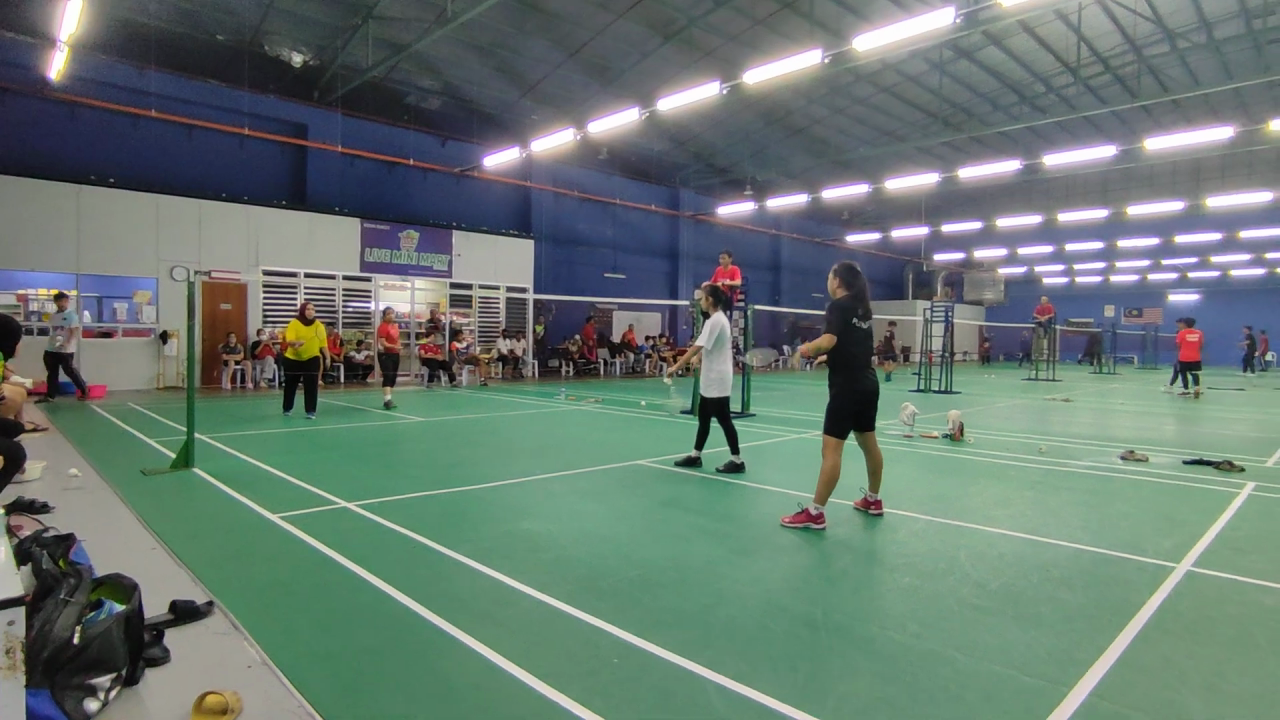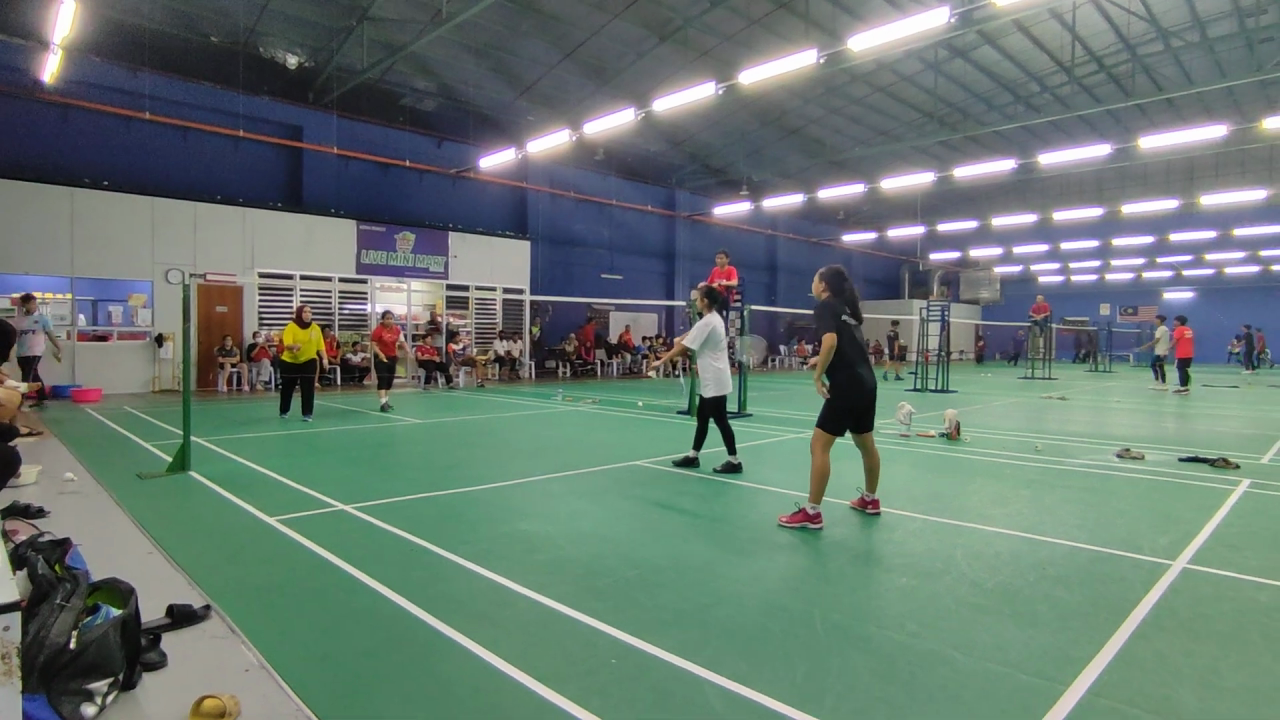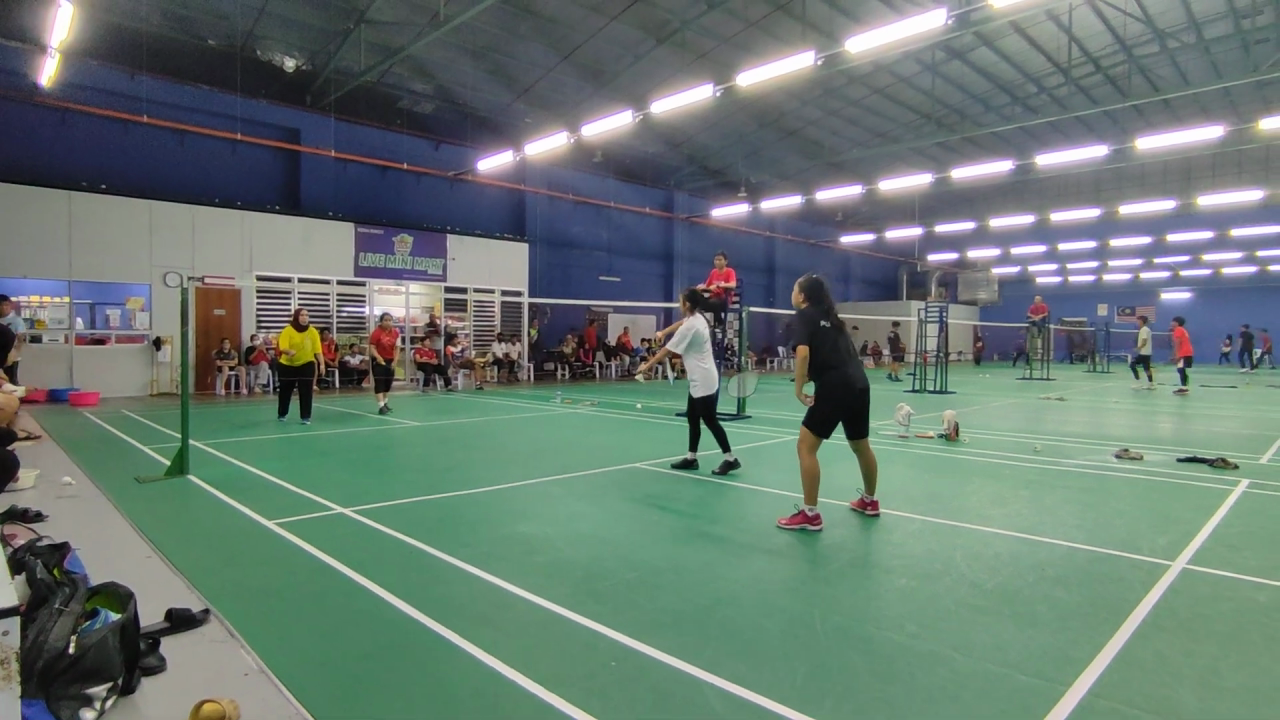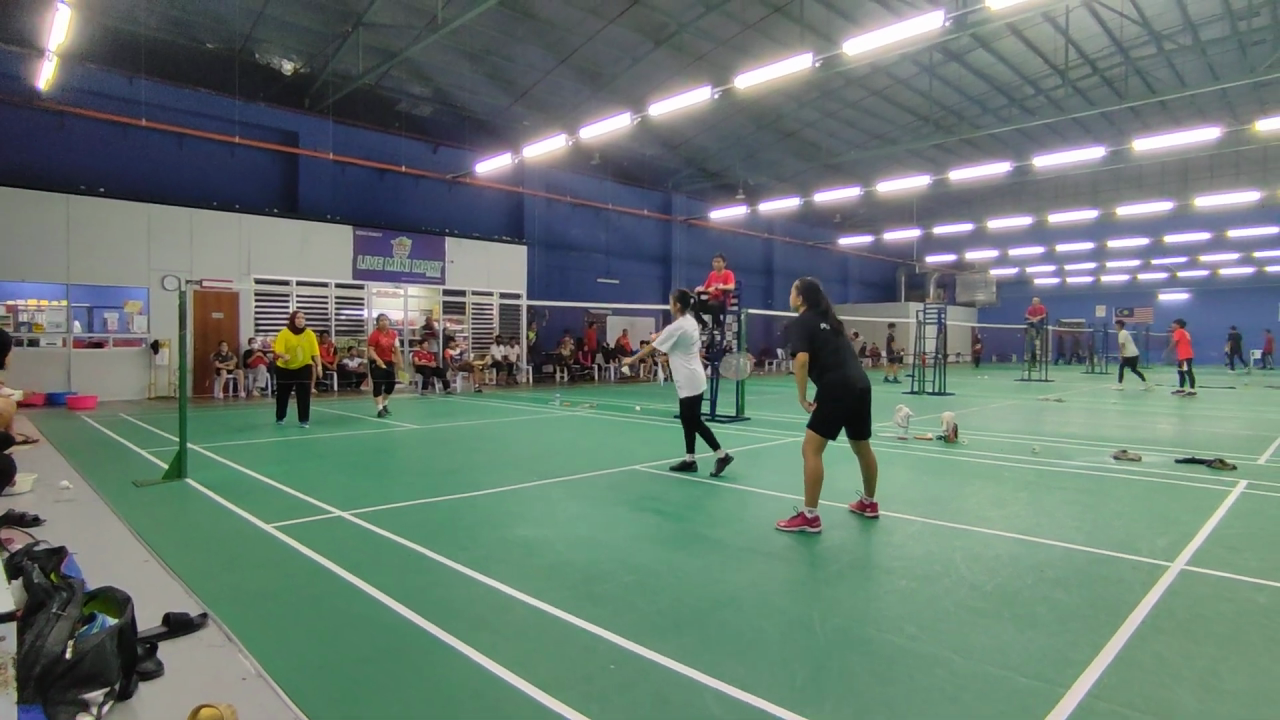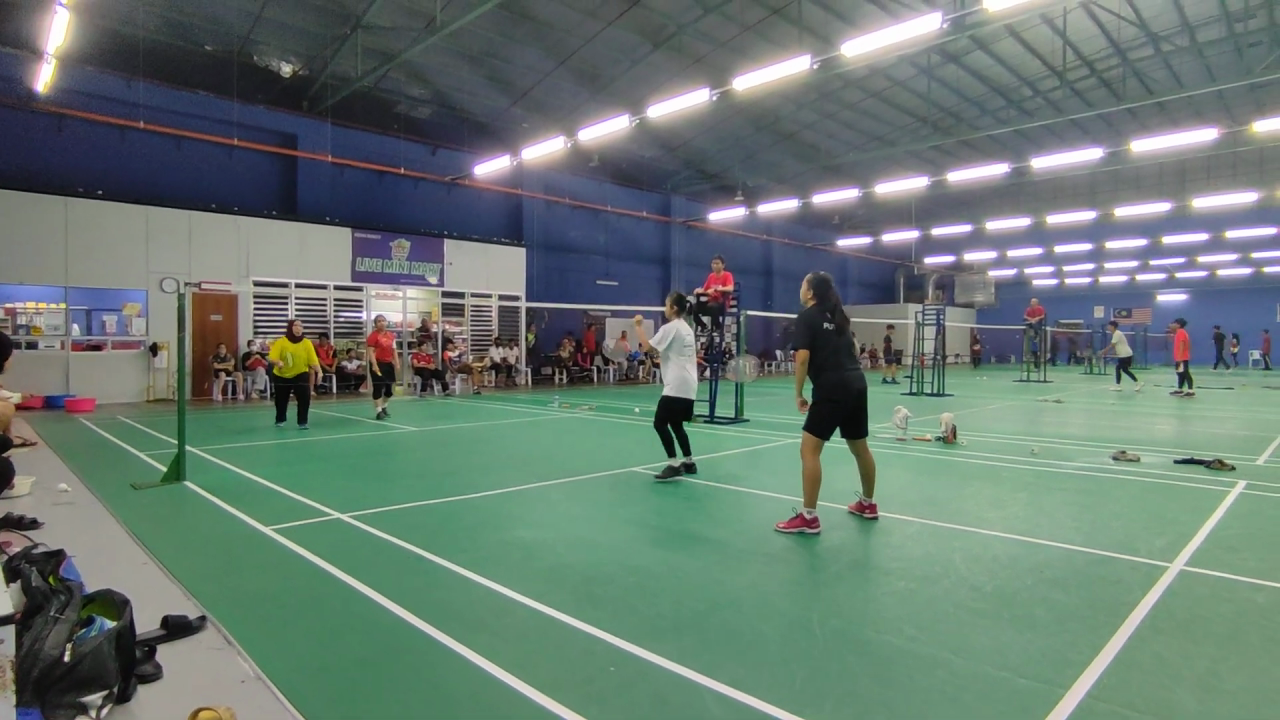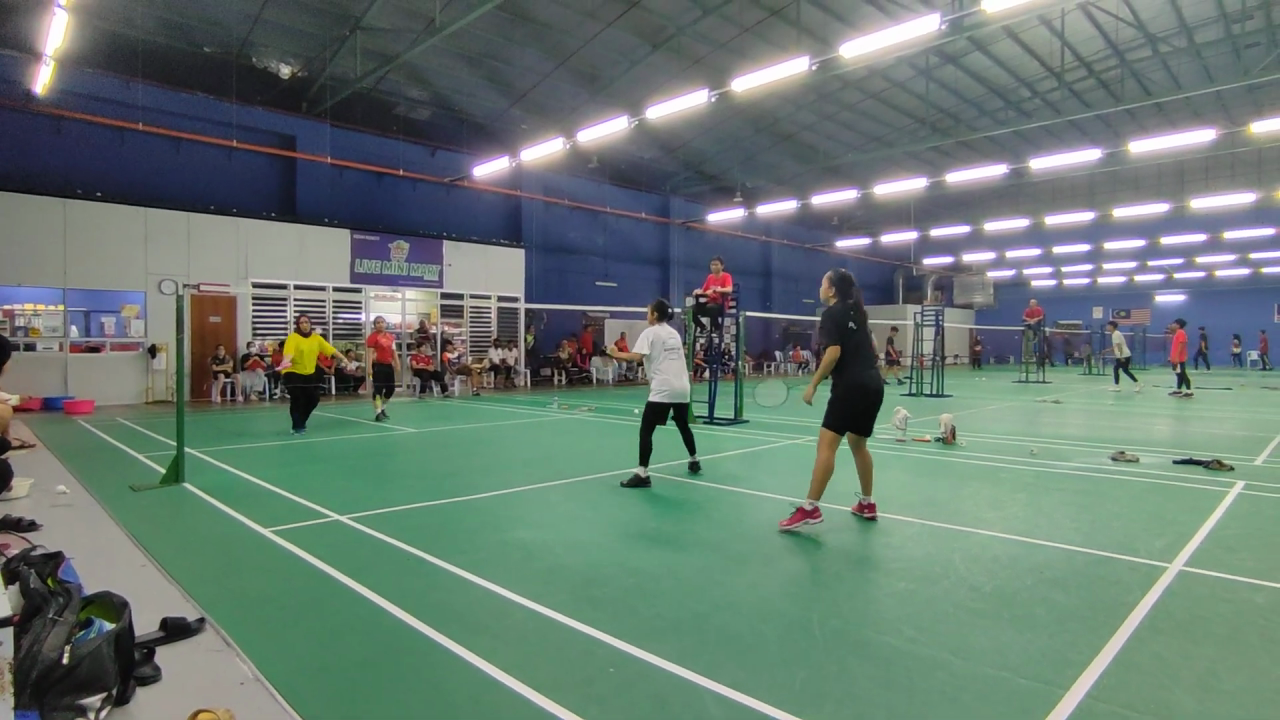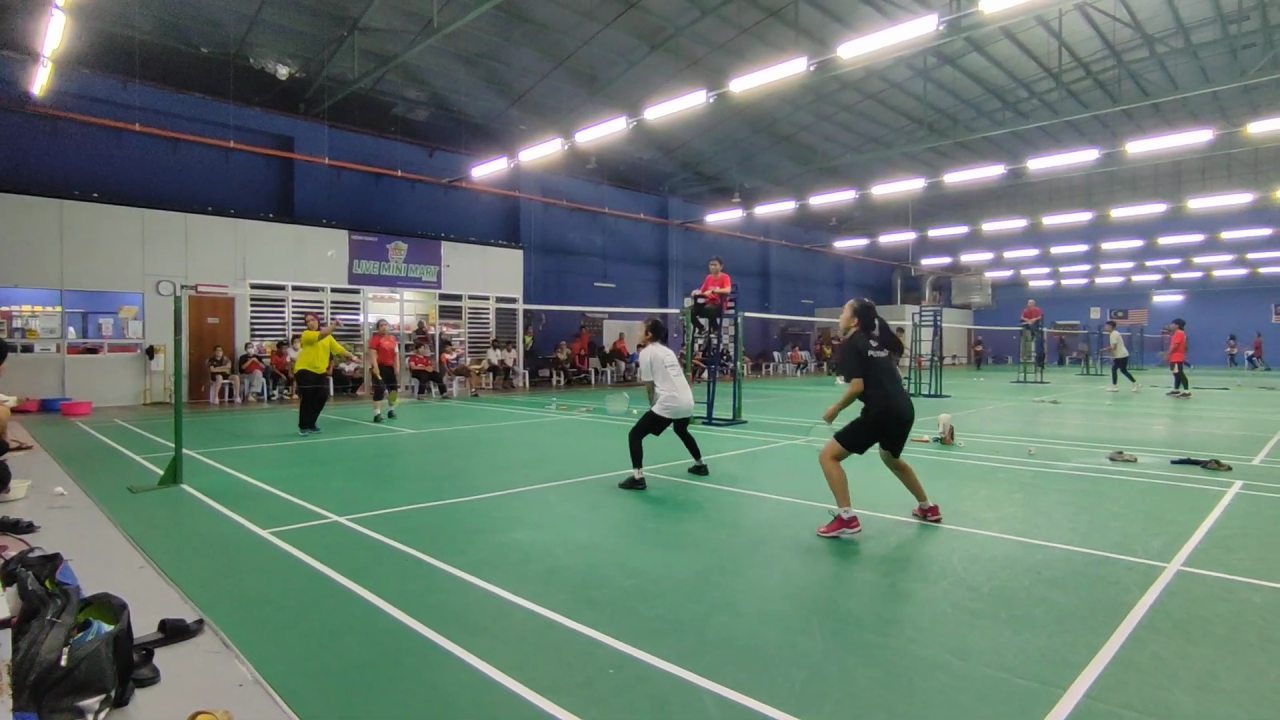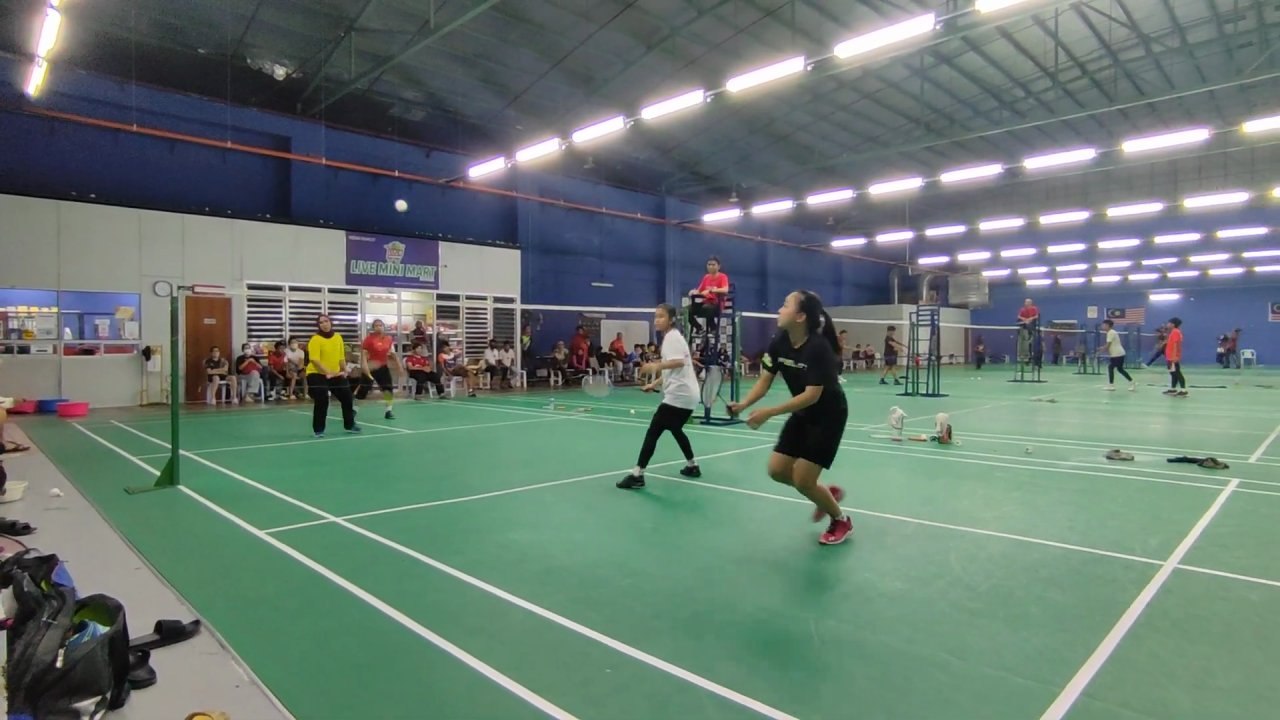
dt=0.4s
person 1, frame 1
left shoulder: (839, 306)
right shoulder: (861, 308)
left elbow: (828, 343)
left wrist: (804, 349)
right wrist: (833, 358)
left hip: (847, 387)
right hip: (868, 384)
left knee: (831, 450)
right knee: (868, 443)
left ankle: (815, 513)
right ankle: (873, 500)
person 1, frame 2
left shoulder: (826, 306)
right shoulder: (848, 308)
left elbow: (830, 342)
left wrist: (818, 376)
right wrist: (823, 361)
left hip: (846, 386)
right hip: (867, 383)
left knee: (819, 446)
right knee: (866, 443)
left ankle: (812, 512)
right ankle: (870, 499)
person 1, frame 3
left shoulder: (803, 316)
right shoulder: (830, 317)
left elbow: (803, 353)
left wrist: (798, 389)
right wrist: (811, 374)
left hip: (834, 388)
right hip: (859, 385)
left knee: (806, 447)
right knee: (861, 446)
left ankle: (810, 514)
right ankle: (869, 501)
person 1, frame 4
left shoulder: (802, 322)
right shoulder: (828, 319)
left elbow: (802, 360)
left wrist: (802, 397)
left hip: (836, 389)
right hip: (861, 385)
left knee: (811, 450)
right knee: (862, 447)
left ankle: (810, 516)
right ankle: (869, 502)
person 1, frame 5
left shoulder: (807, 317)
right shoulder: (838, 316)
left elbow: (803, 358)
left wrist: (799, 393)
left hip: (831, 390)
right hip: (857, 385)
left knee: (809, 450)
right knee: (860, 447)
left ankle: (808, 517)
right ankle: (868, 504)
person 1, frame 6
left shoulder: (832, 314)
right shoulder: (857, 313)
left elbow: (833, 353)
right elbow: (871, 347)
left wrist: (812, 385)
left hip: (850, 386)
right hip: (873, 384)
left knee: (827, 445)
right knee: (859, 445)
left ankle: (810, 509)
right ankle: (867, 503)
person 1, frame 7
left shoulder: (850, 346)
right shoulder: (877, 341)
left elbow: (856, 387)
left wrist: (835, 409)
left hip: (882, 413)
right hip: (903, 410)
left knee: (828, 455)
right knee: (892, 460)
left ankle: (846, 518)
right ankle: (928, 507)
person 1, frame 8
left shoulder: (819, 347)
right shoulder: (779, 342)
left elbow: (811, 395)
right elbow: (763, 380)
left wrist: (766, 413)
right wrist: (742, 405)
left hip: (827, 415)
right hip: (801, 414)
left knee: (802, 481)
right knee: (777, 470)
left ankle: (841, 521)
right ankle: (827, 492)
person 2, frame 1
left shoulder: (714, 321)
right shoulder: (719, 318)
left elbow: (697, 347)
left wrist: (676, 366)
right wrist: (697, 358)
left hip: (717, 380)
right hip: (710, 380)
left knee: (723, 420)
right knee: (704, 418)
left ankle: (737, 461)
right ankle: (696, 456)
person 2, frame 2
left shoulder: (707, 323)
right shoulder: (713, 318)
left elbow: (682, 347)
left wrist: (660, 362)
right wrist: (682, 338)
left hip: (715, 381)
right hip: (710, 380)
left knee: (720, 420)
right knee: (702, 418)
left ankle: (734, 461)
right ankle: (693, 456)
person 2, frame 3
left shoulder: (688, 327)
right shoulder: (698, 319)
left elbow: (666, 351)
right elbow: (682, 322)
left wrist: (646, 366)
left hip: (703, 381)
right hip: (699, 380)
left knee: (710, 420)
right knee: (693, 418)
left ankle: (730, 459)
right ankle: (692, 458)
person 2, frame 4
left shoulder: (677, 328)
right shoulder: (691, 322)
left elbow: (652, 348)
left wrist: (632, 359)
right wrist: (658, 335)
left hip: (689, 383)
right hip: (693, 380)
left knee: (695, 422)
right knee: (687, 420)
left ankle: (722, 455)
right ankle: (690, 460)
person 2, frame 5
left shoulder: (670, 327)
right shoulder: (686, 328)
left elbow: (648, 345)
left wrist: (638, 326)
left hip: (677, 385)
right hip: (688, 384)
left knee: (659, 423)
right knee: (676, 424)
left ankle: (674, 464)
right ankle: (688, 462)
person 2, frame 6
left shoulder: (650, 332)
right shoulder: (674, 333)
left elbow: (637, 356)
left wrist: (617, 354)
left hip: (663, 390)
right hip: (682, 388)
left knee: (646, 430)
right knee: (683, 424)
left ankle: (642, 474)
right ankle: (694, 460)
person 2, frame 7
left shoulder: (646, 352)
right shoulder: (666, 351)
left elbow: (648, 385)
left wrist: (651, 404)
right wrist: (657, 402)
left hip: (669, 404)
right hip: (687, 402)
left knee: (635, 435)
right knee: (681, 431)
left ankle: (638, 477)
right ankle: (700, 464)
person 2, frame 8
left shoulder: (672, 337)
right shoulder: (673, 337)
left elbow: (679, 362)
left wrist: (655, 366)
right wrist: (655, 383)
left hip: (679, 395)
right hip: (688, 394)
left knee: (652, 433)
right knee: (675, 429)
left ankle: (637, 475)
right ankle: (692, 466)
